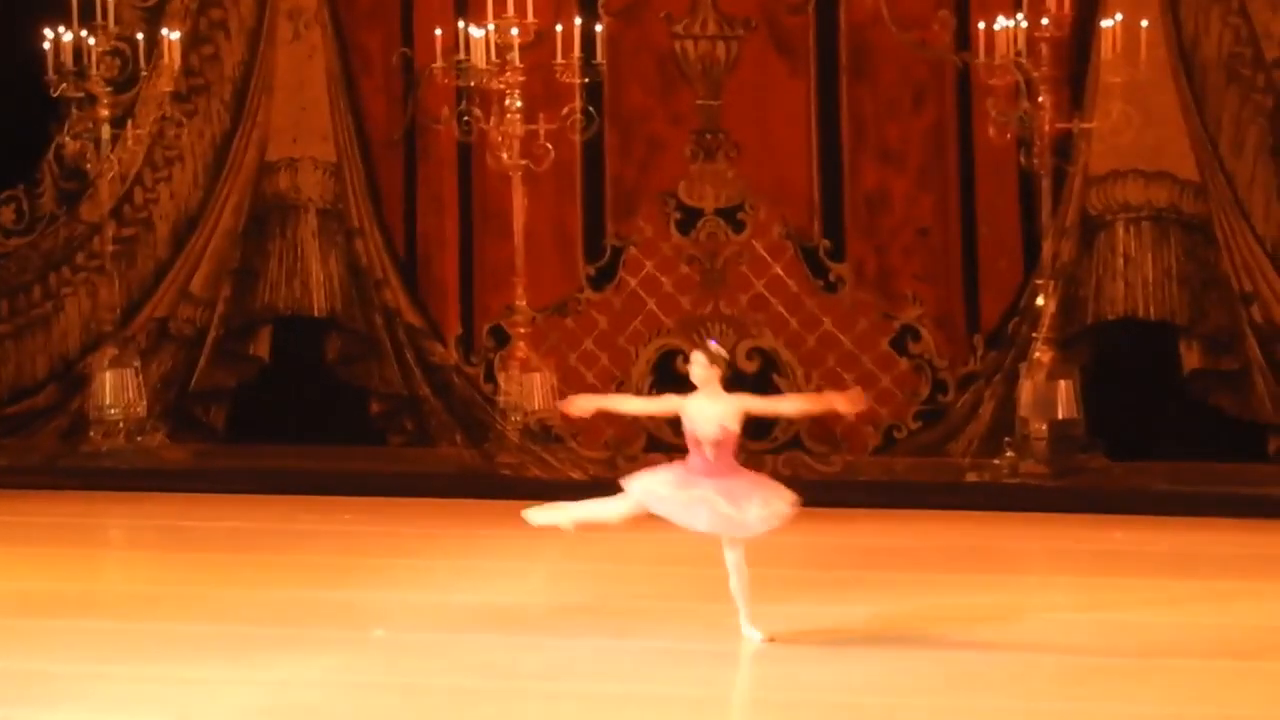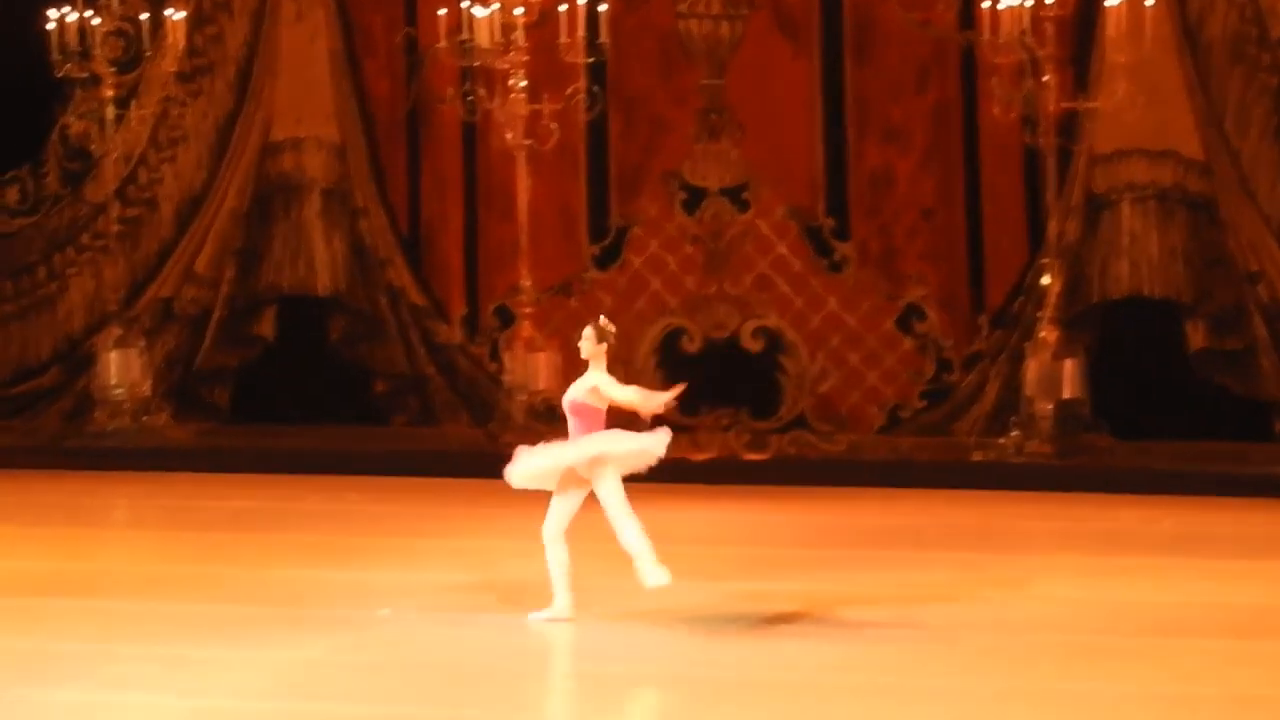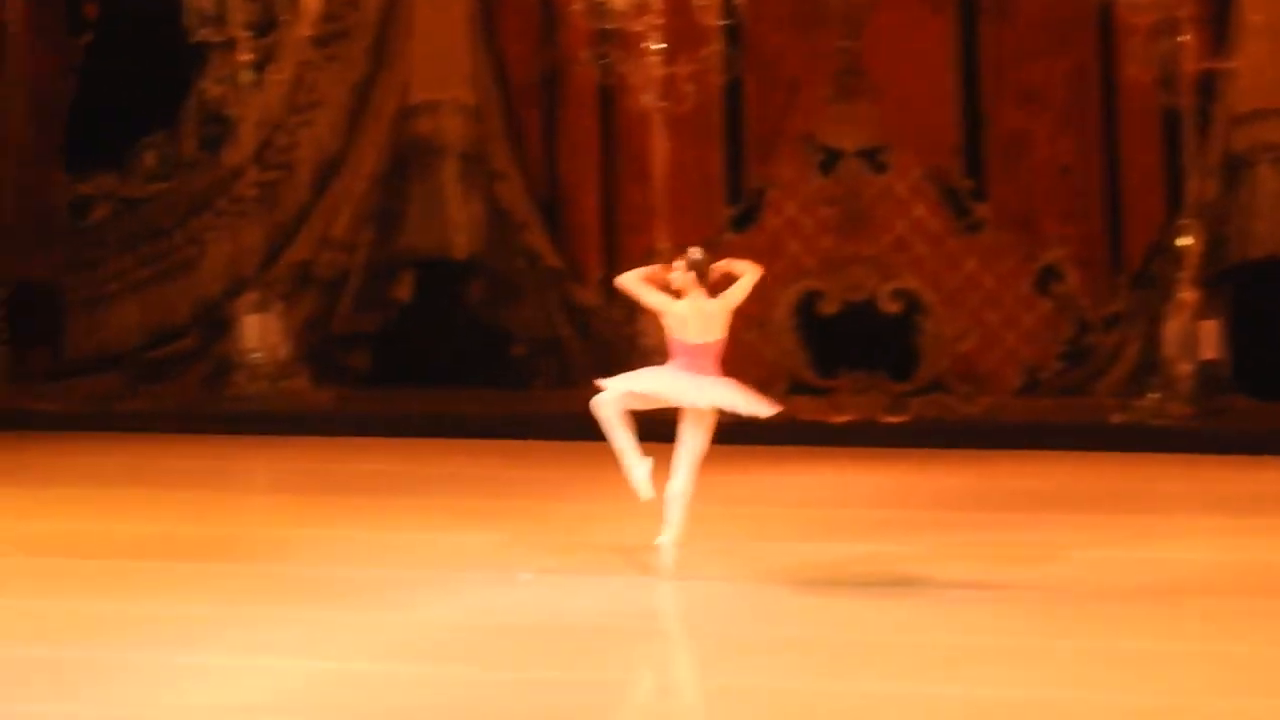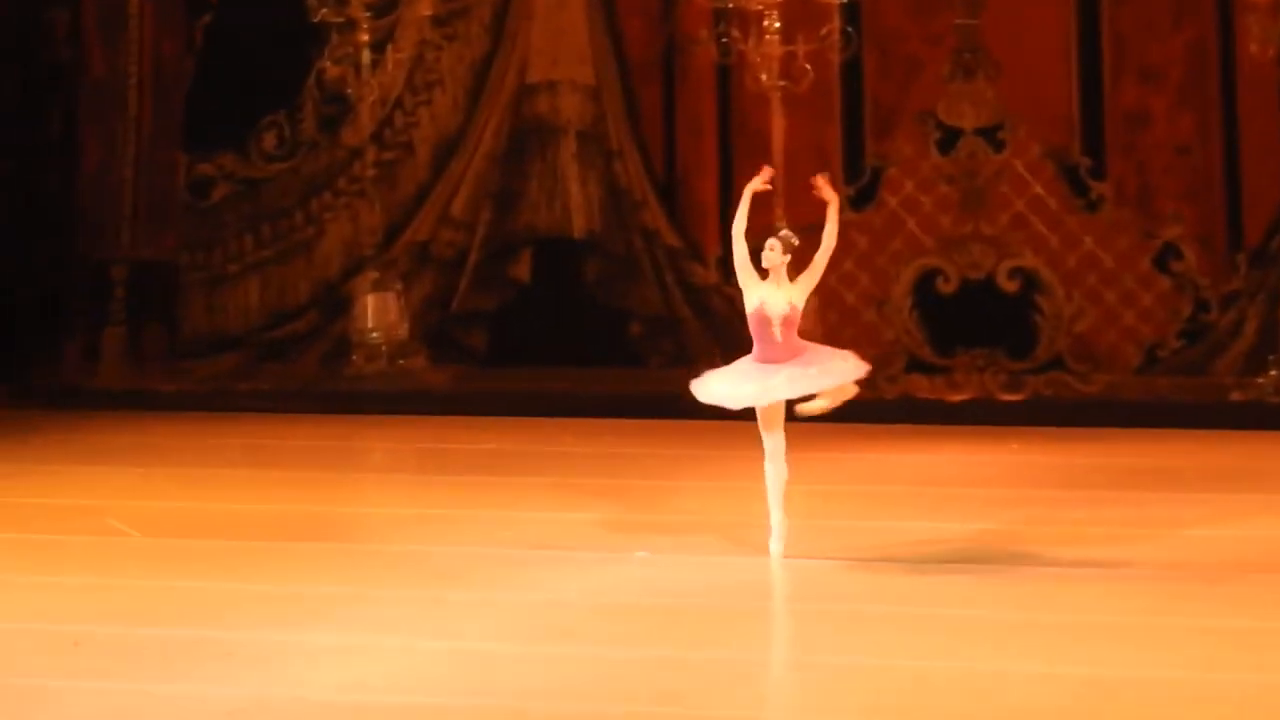
dt=0.4s
person 1, frame 1
left shoulder: (738, 403)
right shoulder: (682, 403)
left elbow: (787, 405)
right elbow: (637, 405)
left wrist: (831, 402)
right wrist: (597, 402)
left hip: (728, 487)
right hip: (688, 483)
left knee: (735, 561)
right knee: (625, 508)
left ankle: (746, 621)
right ankle: (562, 513)
person 1, frame 2
left shoulder: (600, 380)
right shoulder: (589, 379)
left elbow: (628, 394)
right elbow: (620, 397)
left wrist: (655, 399)
right wrist: (643, 406)
left hip: (599, 453)
right hip: (575, 460)
left knee: (617, 509)
right knee: (551, 531)
left ankle: (647, 563)
right ankle: (561, 602)
person 1, frame 3
left shoulder: (674, 308)
right shoulder: (722, 306)
left elbow: (625, 280)
right elbow: (755, 271)
left wrist: (655, 271)
right wrist: (723, 266)
left hip: (677, 383)
right hip: (707, 389)
left knee: (604, 403)
right knee: (686, 467)
left ankle: (636, 464)
right ankle: (671, 534)
person 1, frame 4
left shoulder: (799, 288)
right shoulder: (751, 285)
left elbow: (828, 246)
right elbow: (738, 234)
left wrist: (833, 203)
right wrist: (750, 190)
left hip: (798, 365)
right hip: (766, 373)
left knee: (844, 386)
right knee: (774, 452)
left ankle: (820, 400)
right ankle: (777, 523)
